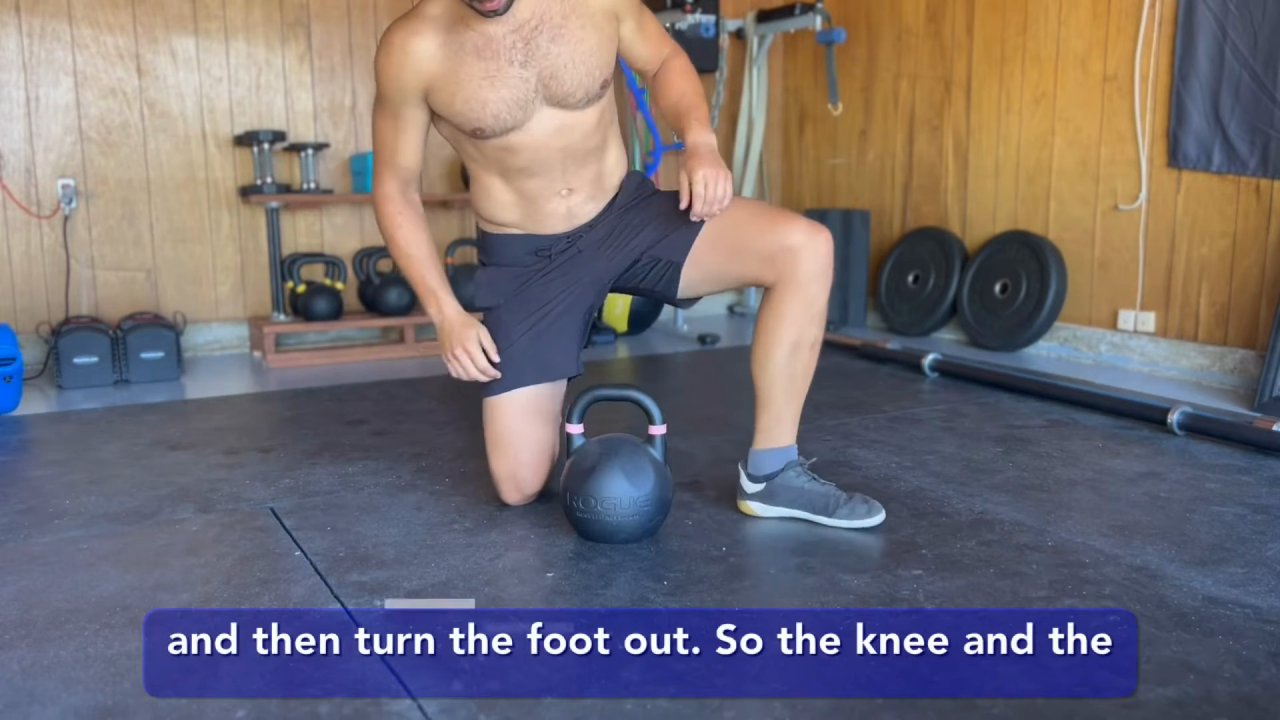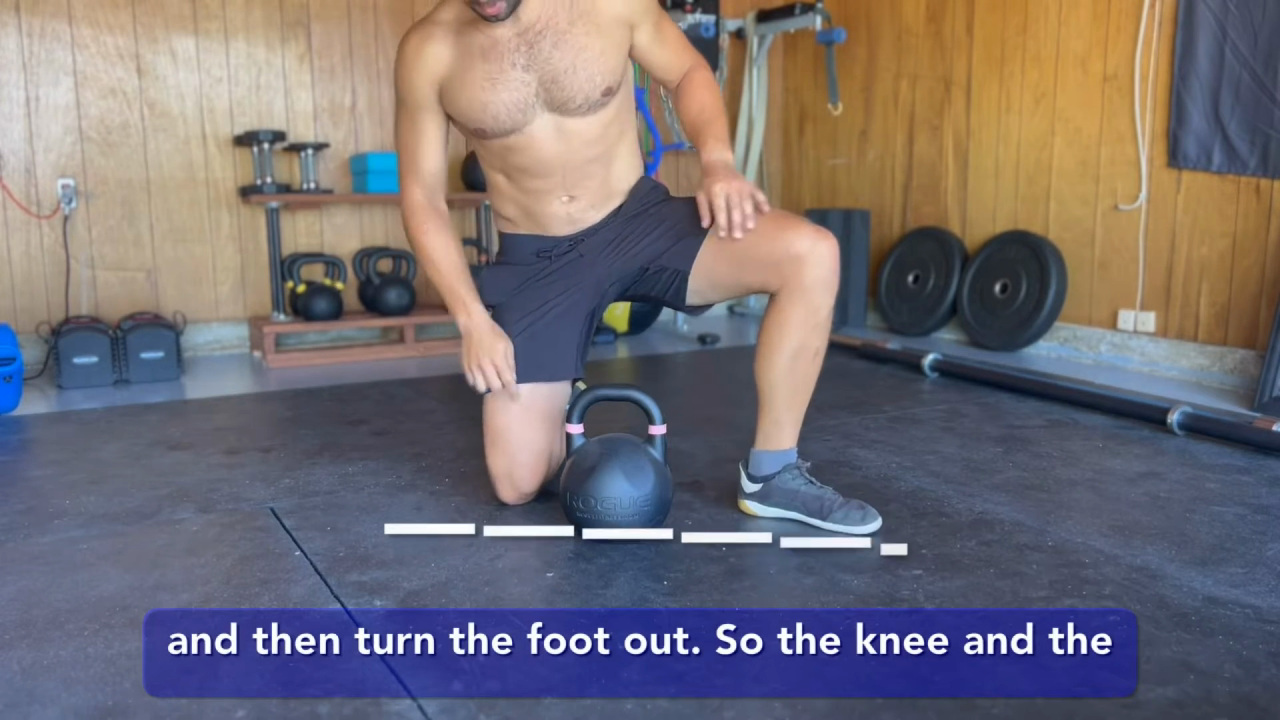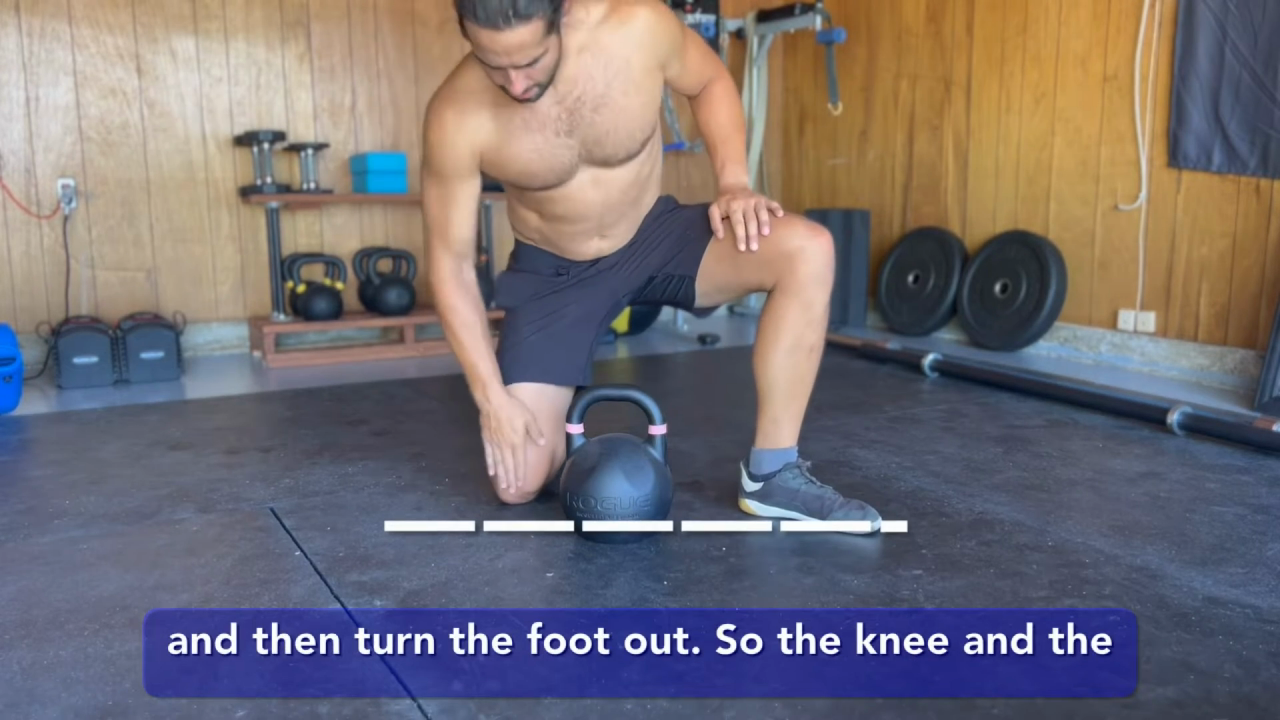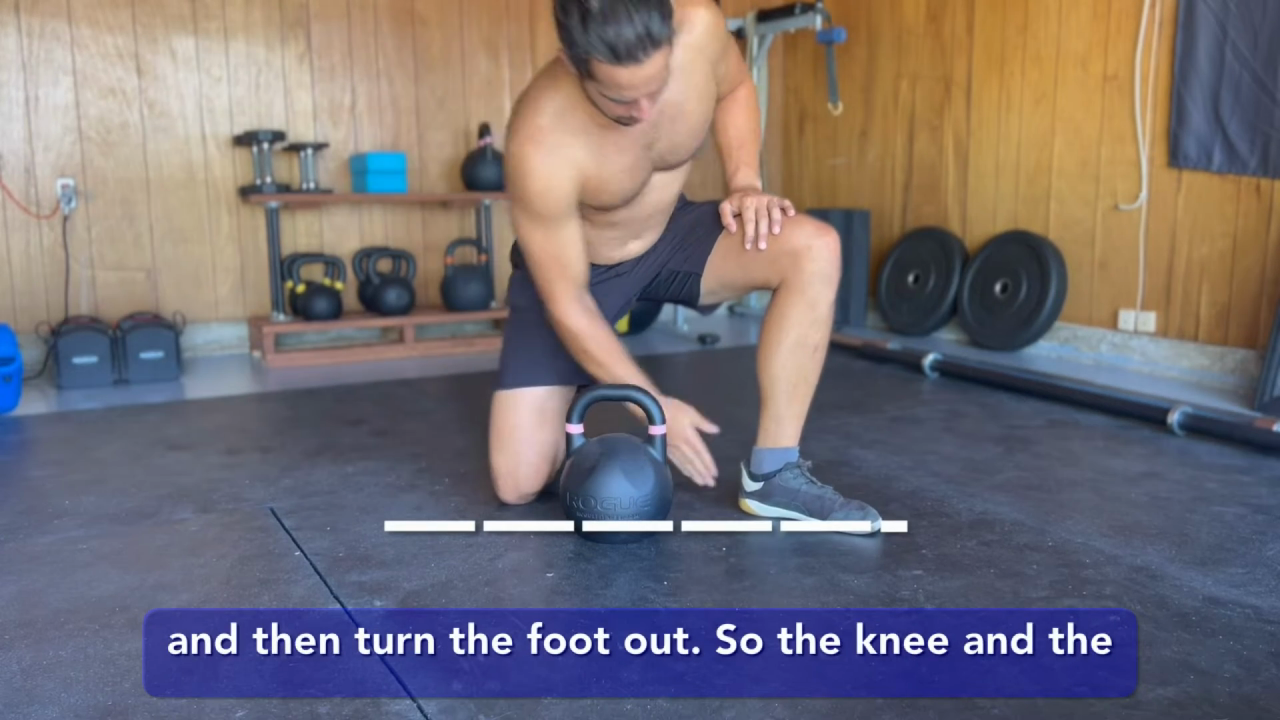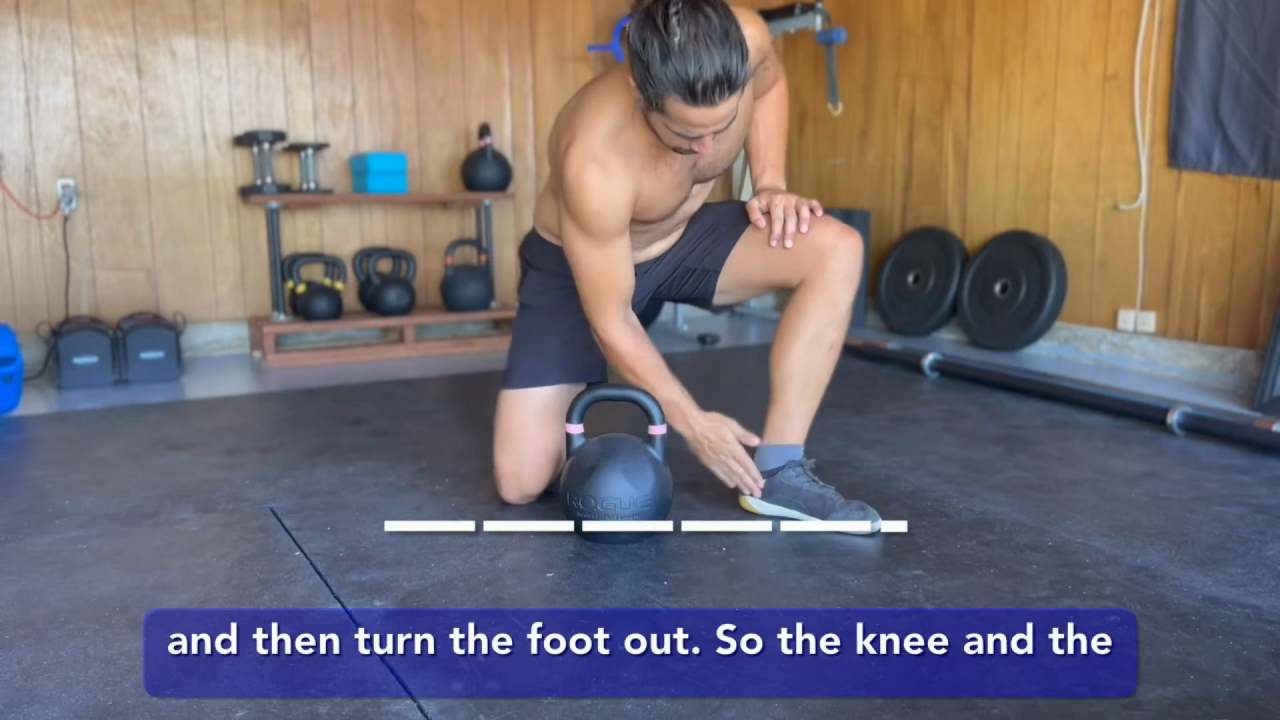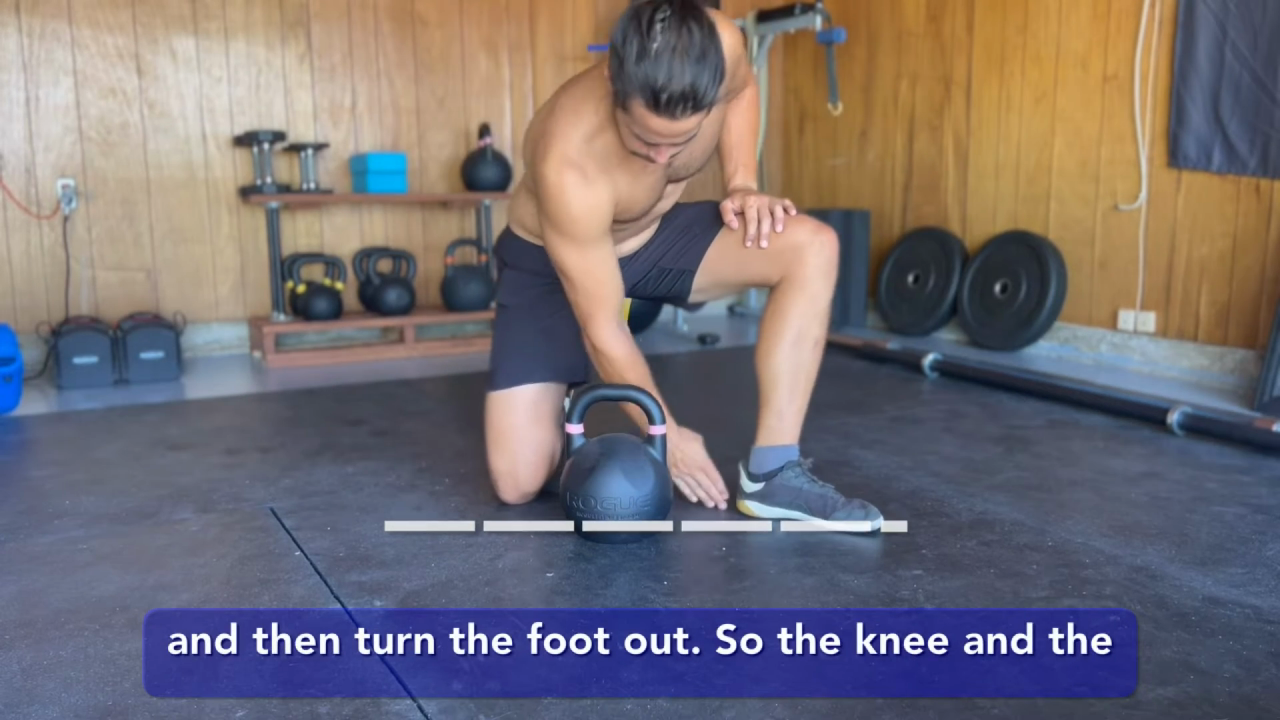
dt=0.4s
person 1, frame 1
right shoulder: (413, 47)
left elbow: (665, 60)
right elbow: (395, 190)
left wrist: (699, 140)
right wrist: (448, 315)
left hip: (627, 216)
right hip: (526, 262)
left knee: (804, 247)
right knee: (519, 487)
left ankle: (770, 473)
right ankle: (551, 410)
person 1, frame 2
right shoulder: (429, 50)
left elbow: (688, 72)
right elbow: (422, 196)
left wrist: (717, 158)
right wrist: (472, 319)
left hip: (639, 221)
right hip: (537, 263)
left knee: (811, 253)
right knee: (517, 484)
left ankle: (771, 473)
right ankle: (559, 406)
person 1, frame 3
right shoulder: (458, 115)
left elbow: (712, 82)
right elbow: (451, 263)
left wrist: (734, 183)
right wrist: (491, 396)
left hip: (655, 234)
right hip: (553, 274)
left knee: (807, 248)
right knee: (516, 483)
left ankle: (771, 472)
right ankle: (564, 415)
person 1, frame 4
right shoulder: (540, 142)
left elbow: (735, 88)
right elbow: (566, 301)
left wrist: (745, 183)
right wrist: (653, 407)
left hip: (669, 235)
right hip: (573, 270)
left knee: (814, 247)
right knee: (517, 485)
left ankle: (772, 472)
person 1, frame 5
right shoulder: (594, 158)
right elbow: (610, 322)
left wrist: (771, 184)
right wrist: (694, 425)
left hip: (685, 235)
right hip: (573, 269)
left knee: (836, 248)
right knee: (521, 485)
left ankle: (777, 470)
right ankle: (570, 413)
person 1, frame 6
left shoulder: (719, 45)
right shoulder: (570, 162)
right elbow: (603, 332)
left wrist: (742, 184)
right wrist: (667, 435)
left hip: (654, 234)
right hip: (547, 265)
left knee: (811, 245)
right knee: (518, 484)
left ankle: (771, 472)
right ankle: (555, 408)
